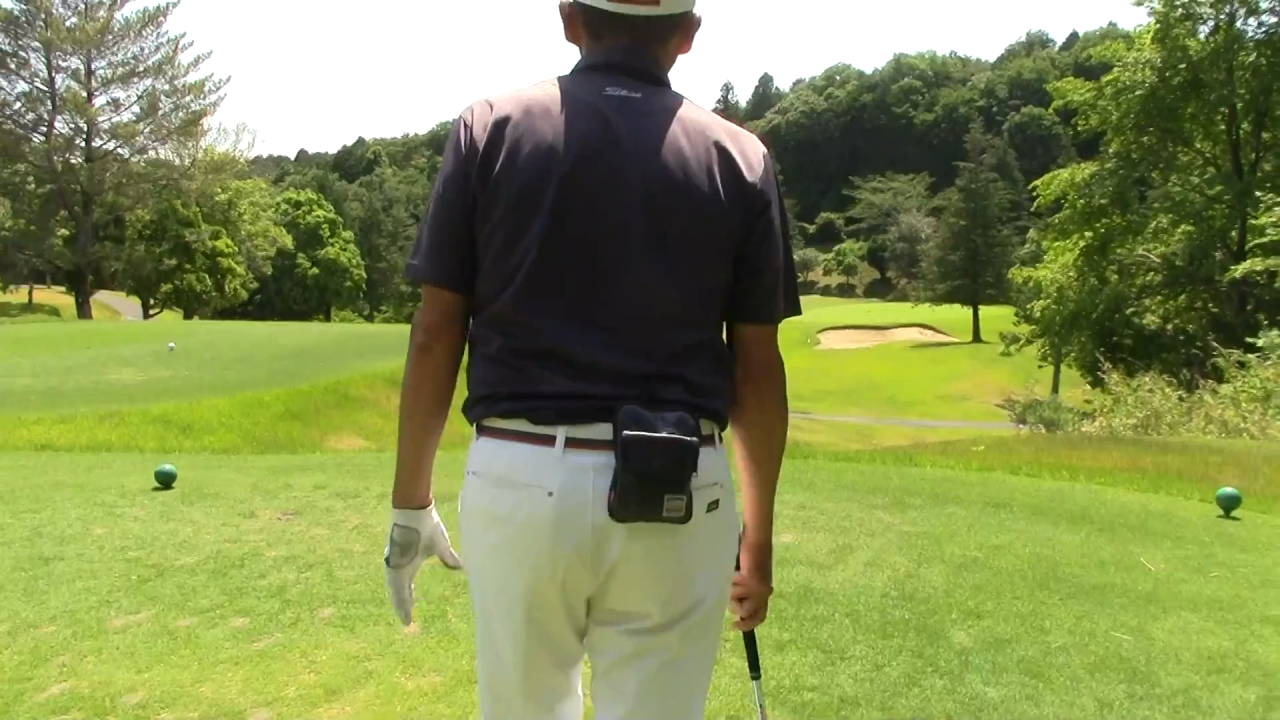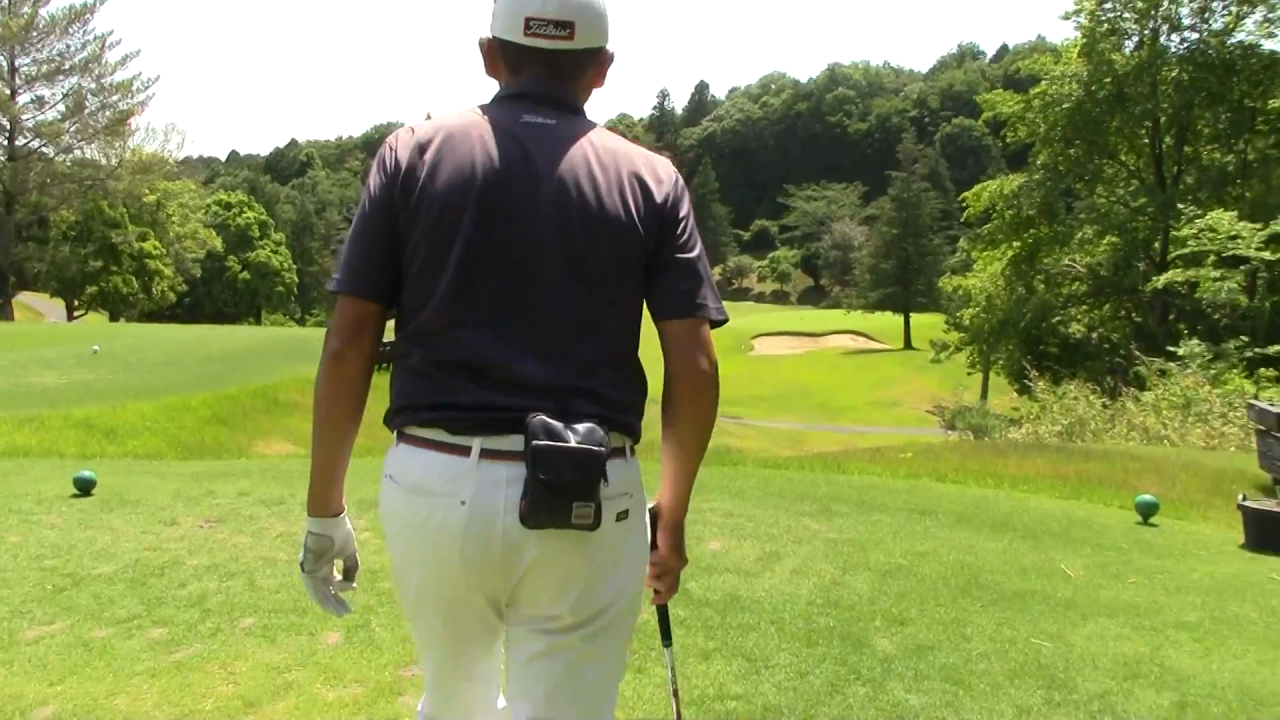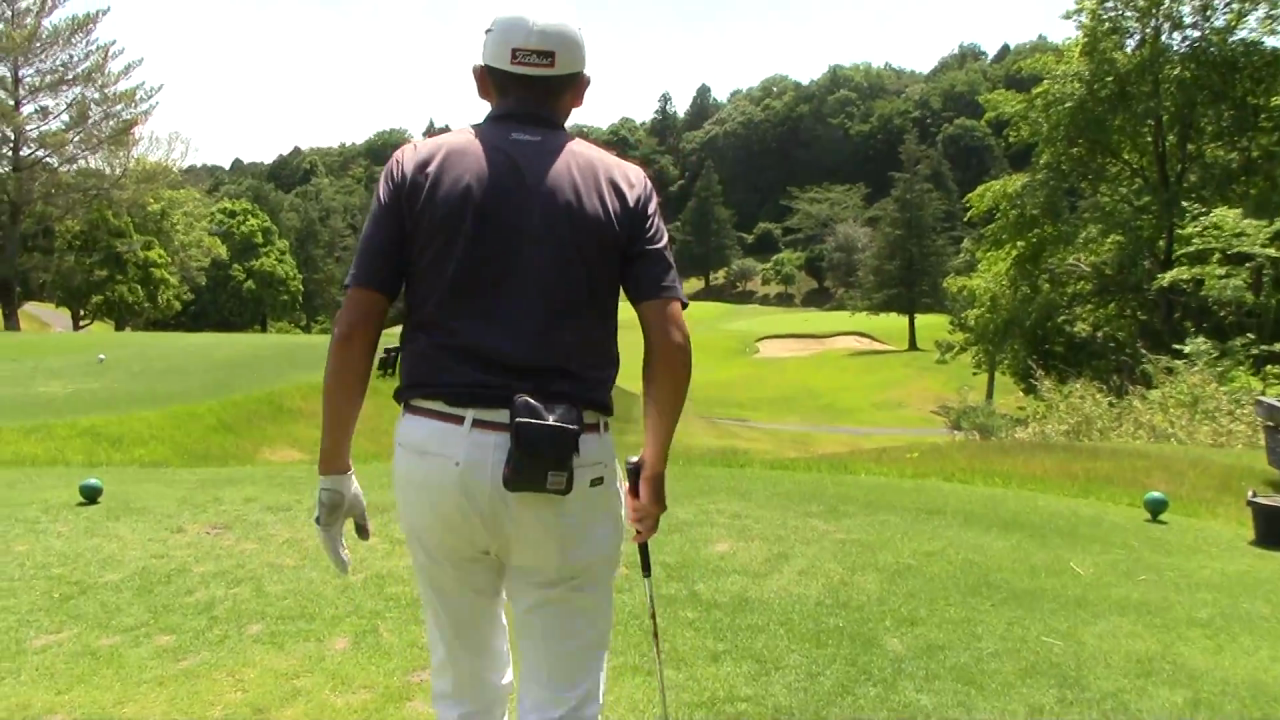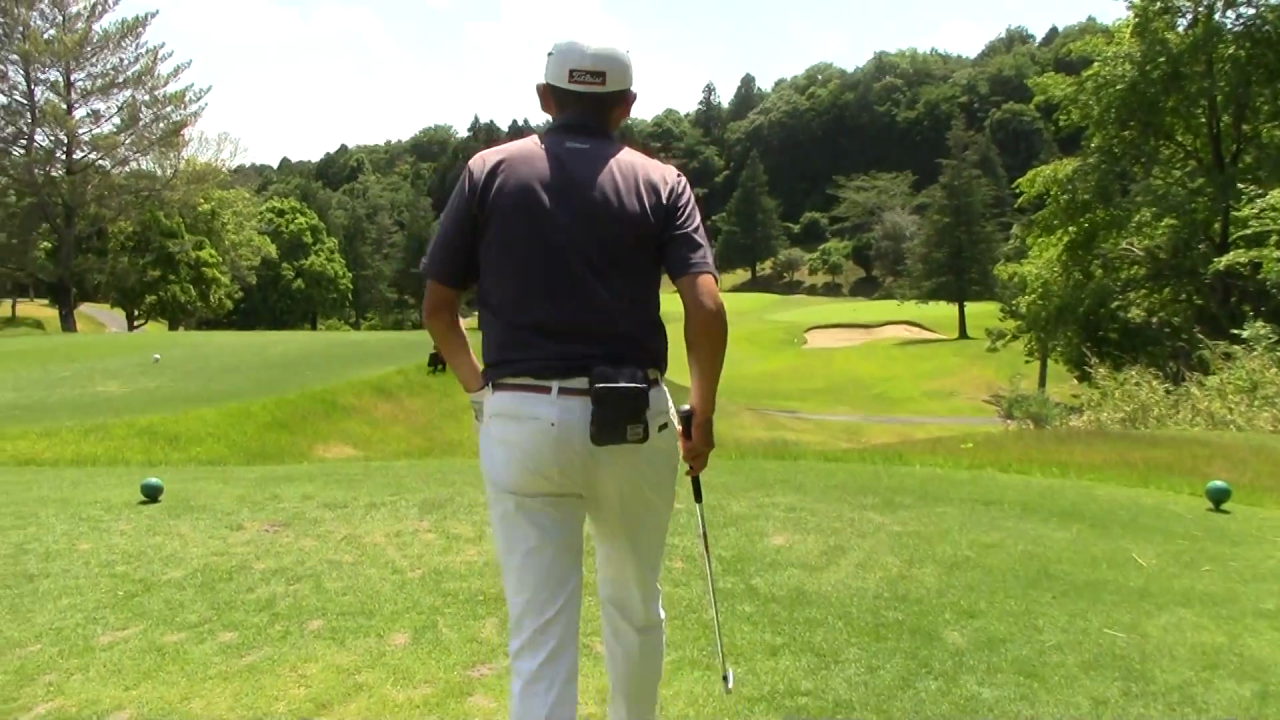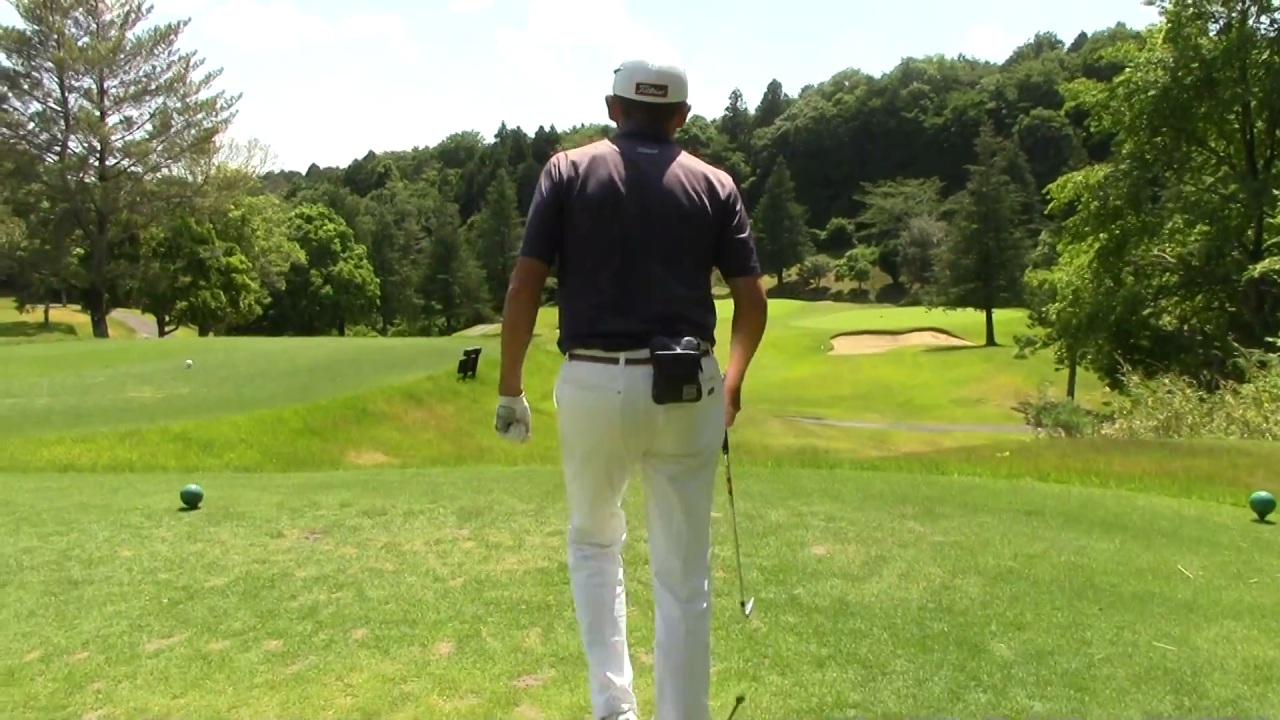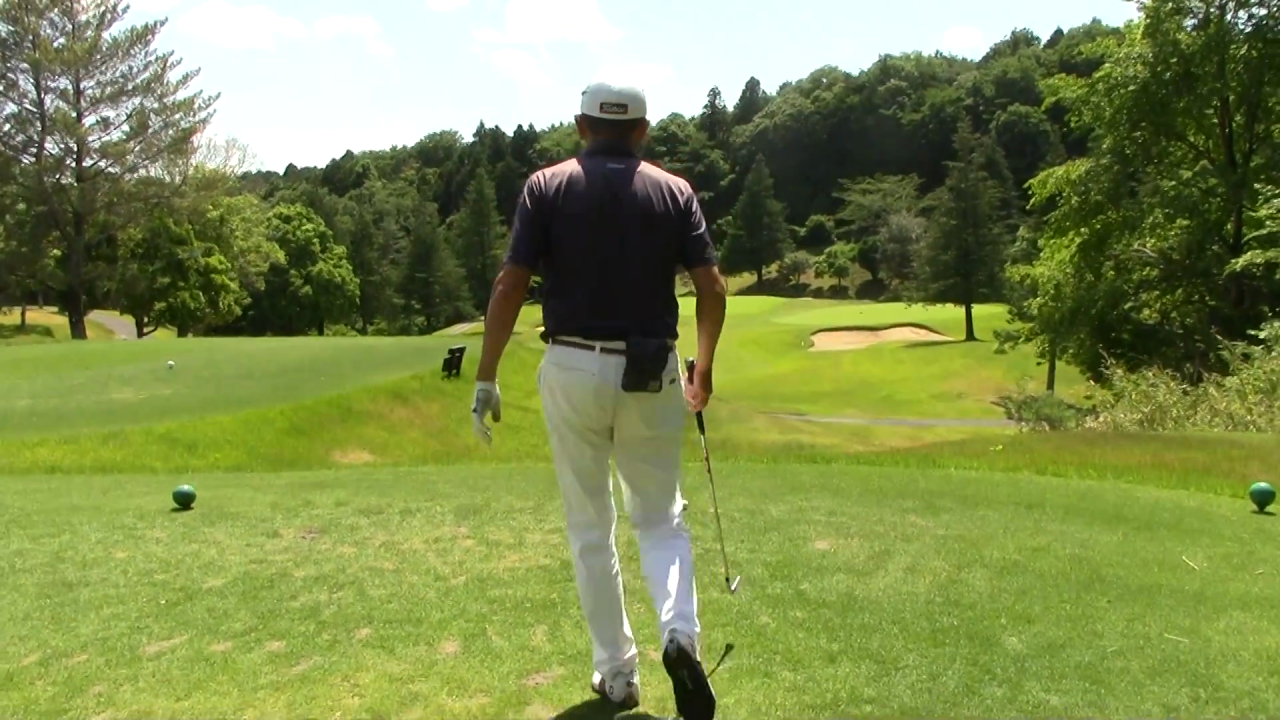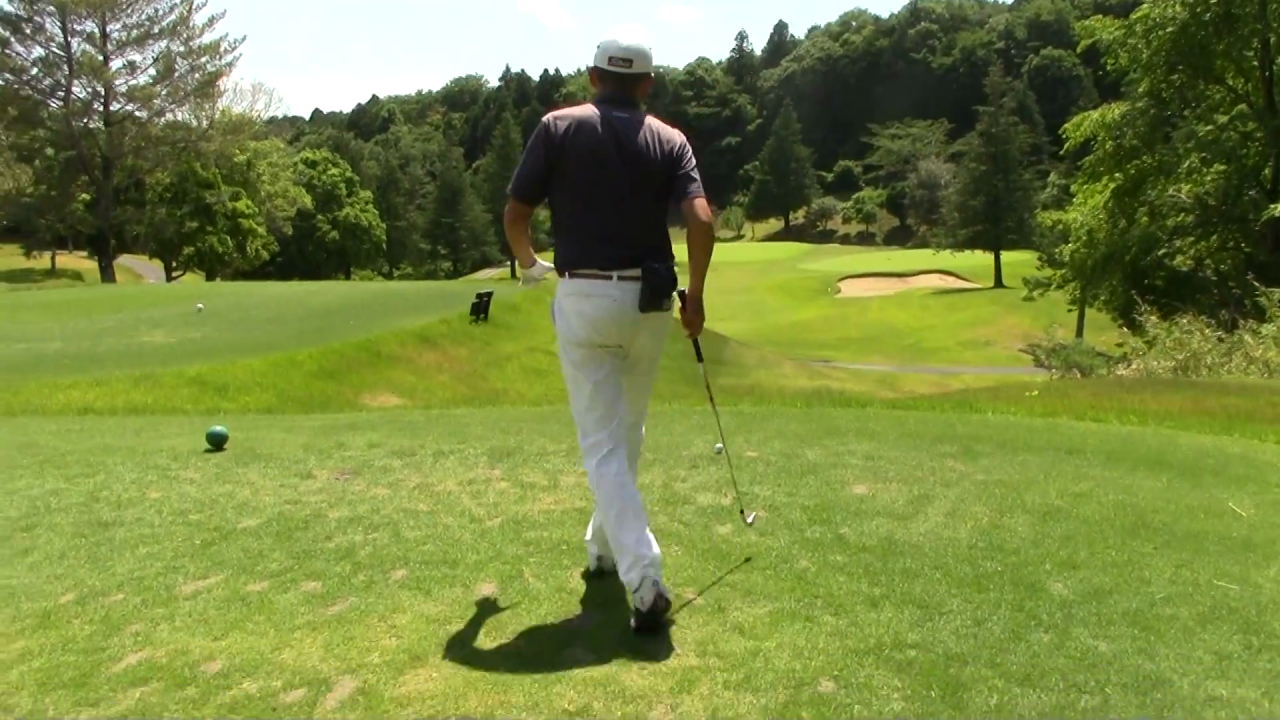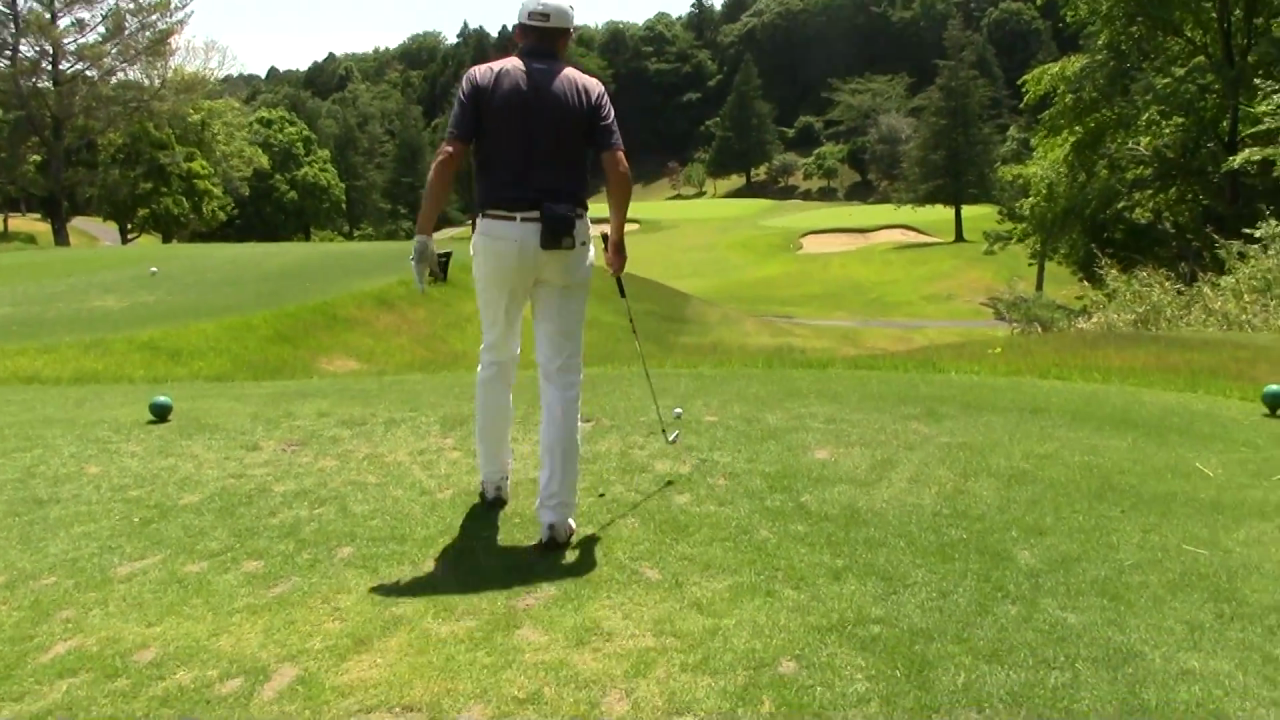
dt=0.4s
person 1, frame 1
left shoulder: (488, 128)
right shoulder: (738, 157)
left elbow: (435, 336)
right elbow: (758, 366)
left wrist: (411, 503)
right wrist: (759, 535)
left hip: (518, 481)
right hip: (676, 497)
person 1, frame 2
left shoulder: (411, 154)
right shoulder: (648, 177)
left elbow: (347, 346)
right elbow: (694, 367)
left wrist: (323, 509)
right wrist: (672, 516)
left hip: (434, 488)
right hip: (588, 504)
person 1, frame 3
left shoulder: (417, 167)
right shoulder: (621, 182)
left elbow: (354, 327)
right elbow: (670, 339)
left wrist: (334, 470)
right wrist: (653, 466)
left hip: (438, 455)
right hip: (568, 469)
person 1, frame 4
left shoulder: (488, 171)
right shoulder: (660, 182)
left elbow: (437, 306)
right elbow: (705, 306)
left wrist: (478, 383)
right wrist: (703, 413)
left hip: (523, 421)
right hip: (633, 422)
left knee: (539, 641)
right knee: (633, 602)
person 1, frame 5
left shoulder: (568, 170)
right shoulder: (714, 184)
left elbow: (524, 284)
right elbow: (752, 301)
left wrist: (509, 388)
right wrist: (733, 381)
left hip: (591, 386)
right hip: (686, 389)
left knee: (593, 544)
right knee: (683, 580)
person 1, frame 6
left shoulder: (547, 185)
right shoulder: (674, 190)
left elbow: (510, 285)
right elbow: (712, 288)
left wrist: (486, 379)
right wrist: (703, 368)
left hip: (572, 371)
right hip: (652, 376)
left knee: (590, 528)
right knee: (659, 521)
right ankle: (679, 635)
person 1, frame 7
left shoulder: (557, 126)
right shoulder: (669, 138)
left elbow: (514, 215)
right elbow: (701, 220)
left wrist: (529, 263)
right wrist: (695, 295)
left hip: (585, 300)
right hip: (649, 300)
left knee: (603, 446)
right knee: (625, 432)
left ankle: (646, 579)
right ankle: (608, 548)
person 1, frame 8
left shoulder: (483, 78)
right shoulder: (588, 89)
left elbow: (448, 157)
right elbow: (618, 169)
left wrist: (423, 234)
right wrist: (617, 236)
left hip: (499, 237)
right hip: (565, 241)
left knee: (497, 358)
right knee: (561, 378)
left ankle: (495, 479)
right ankle: (556, 516)
